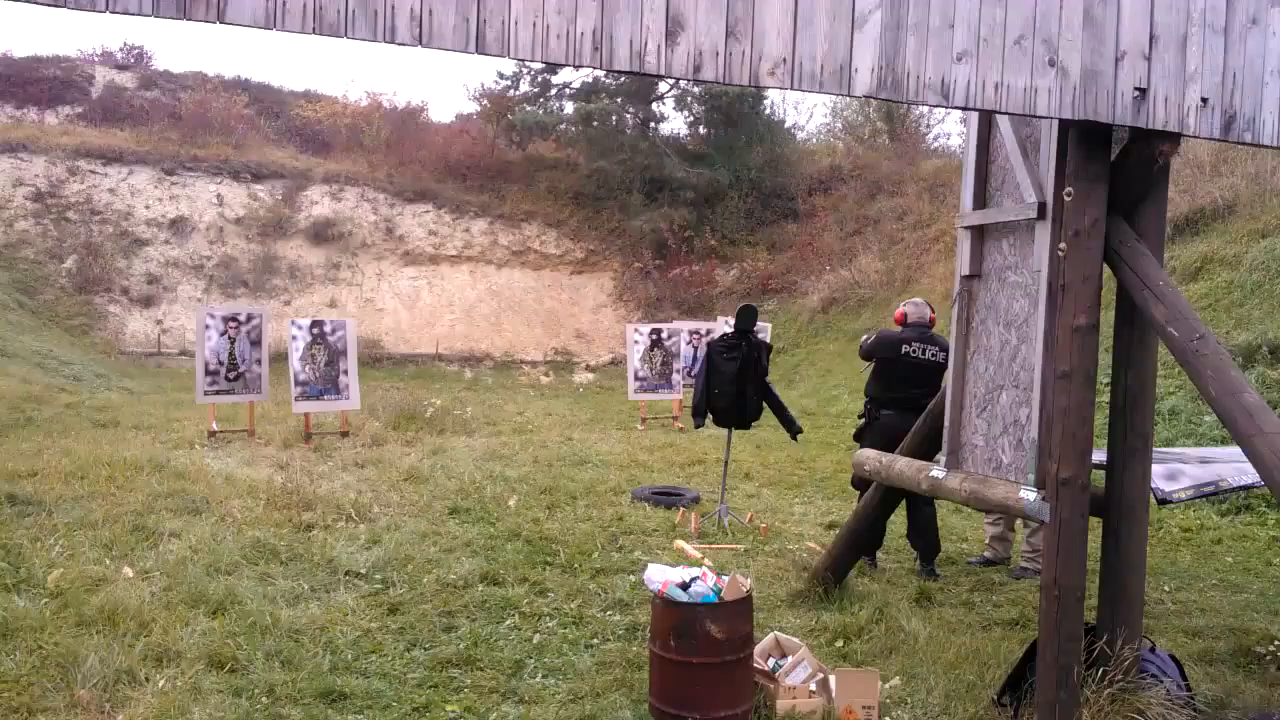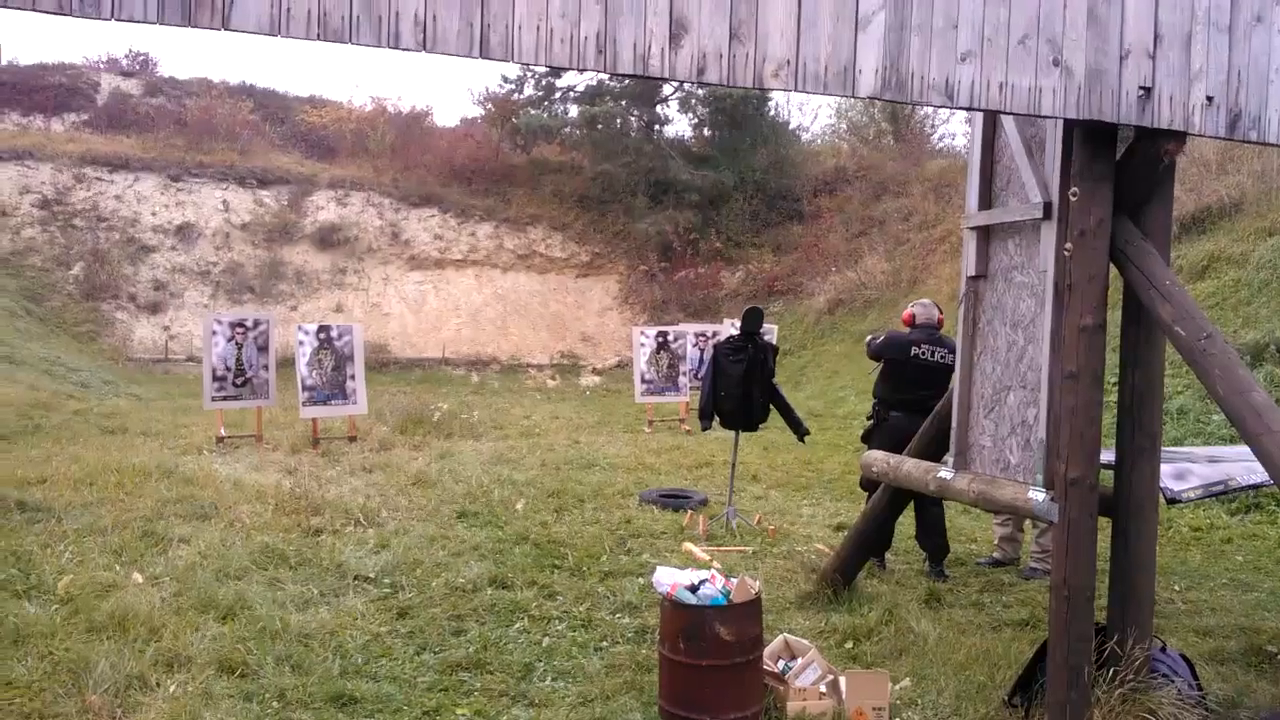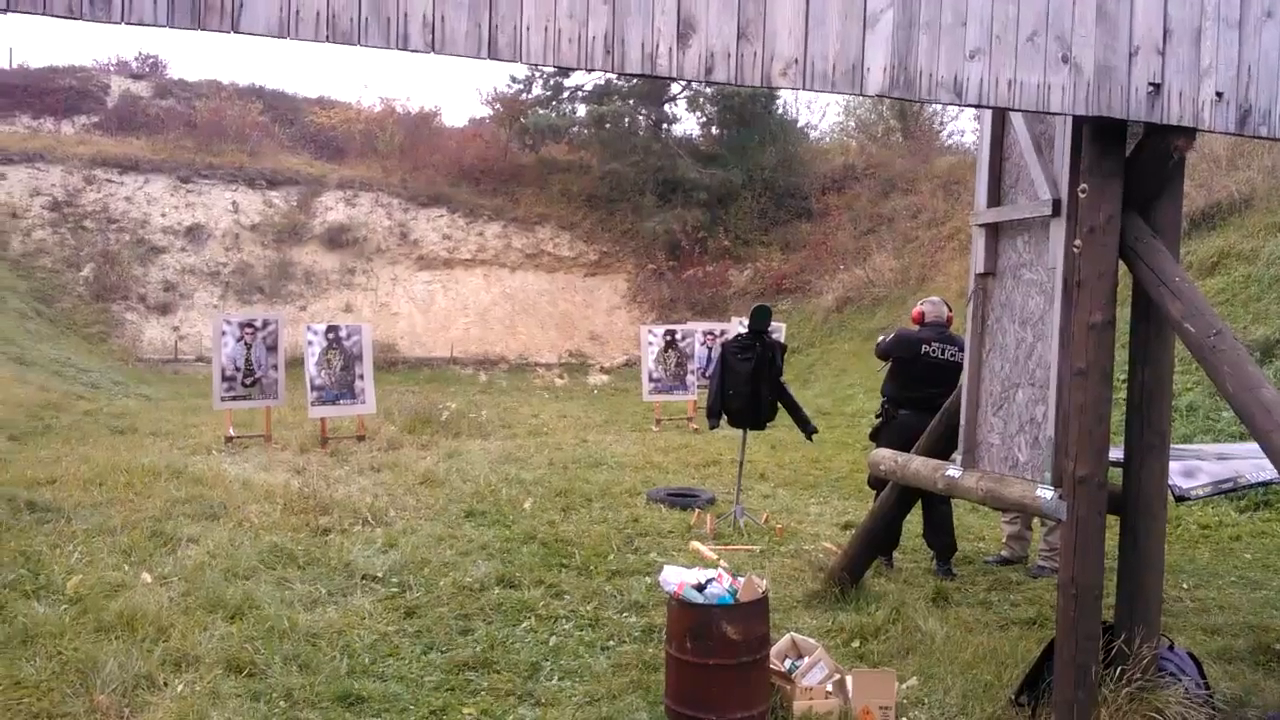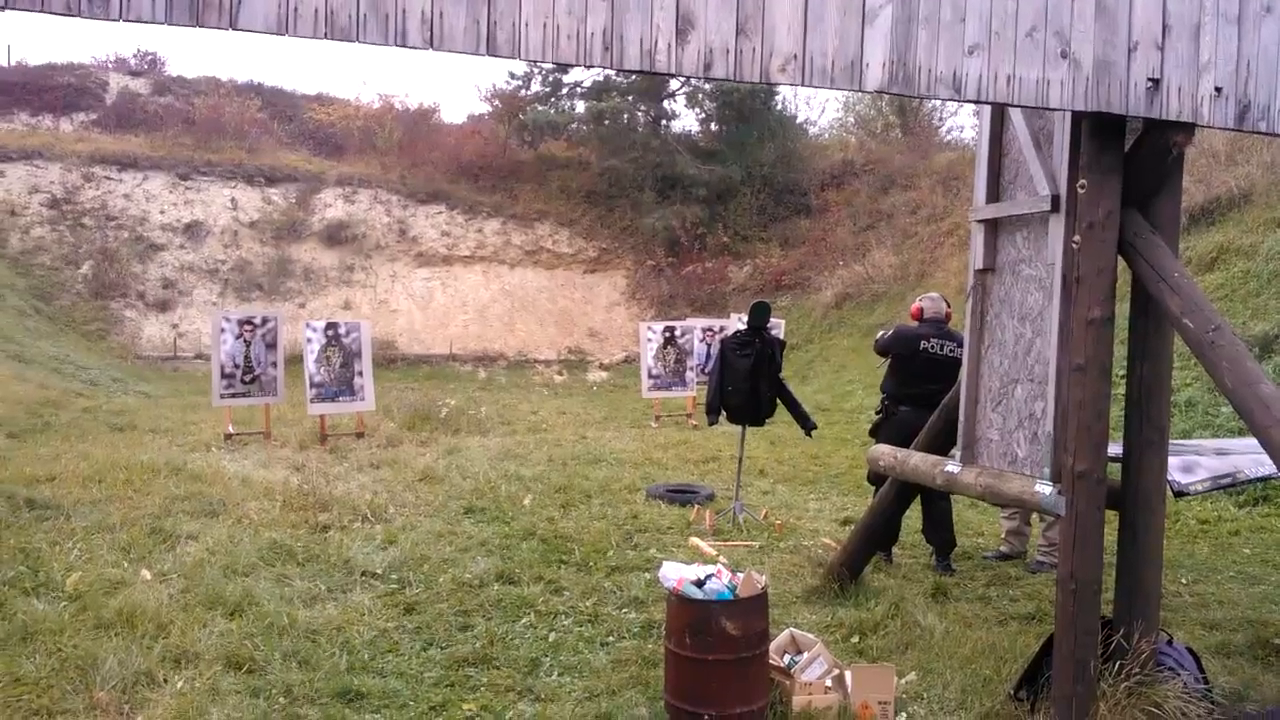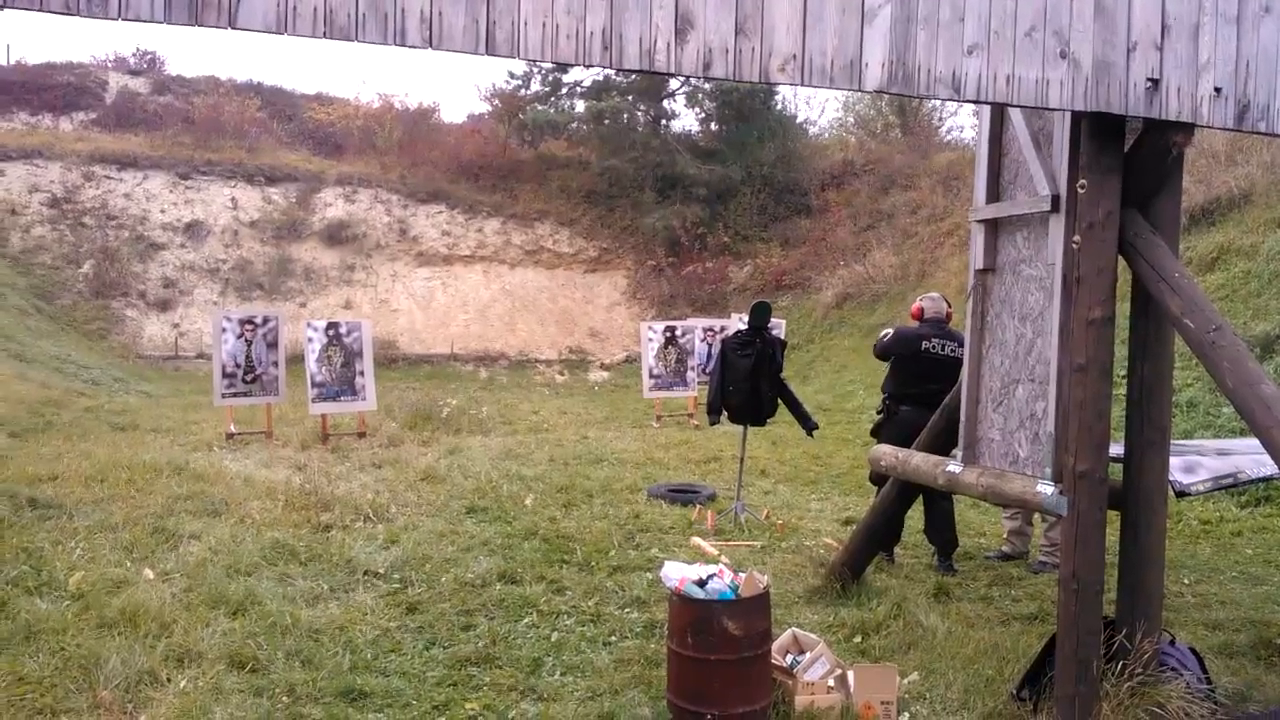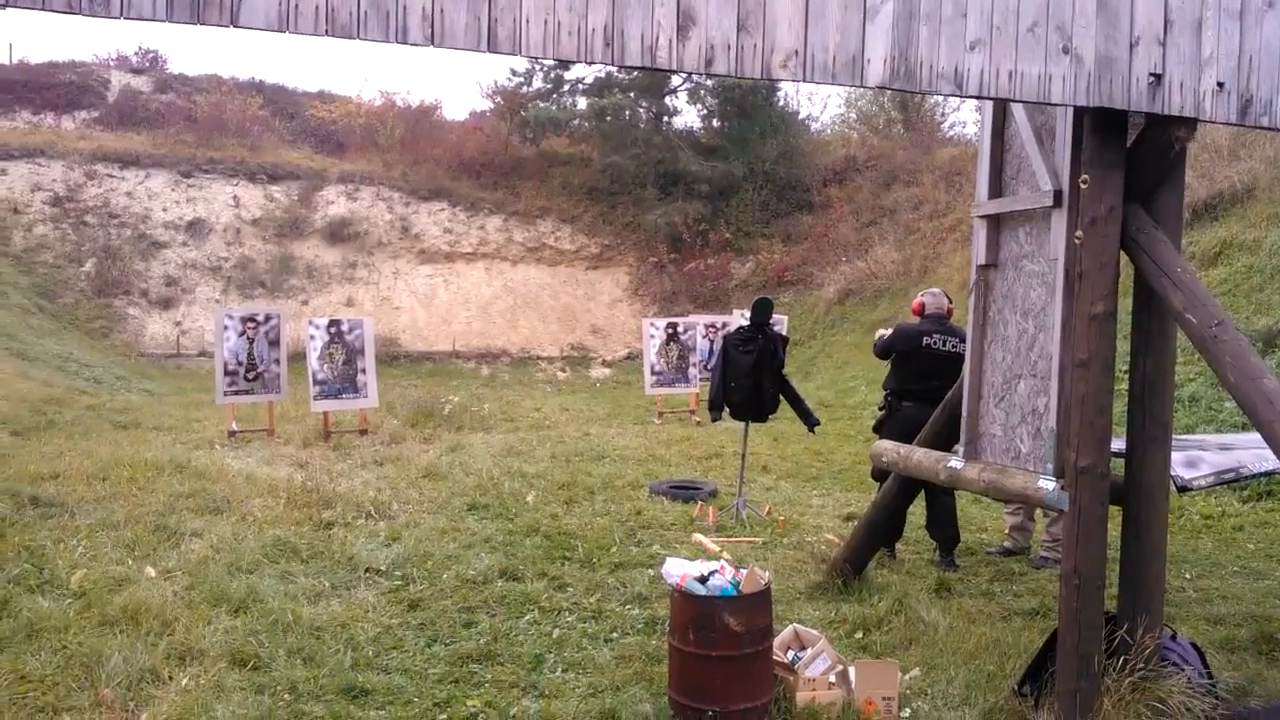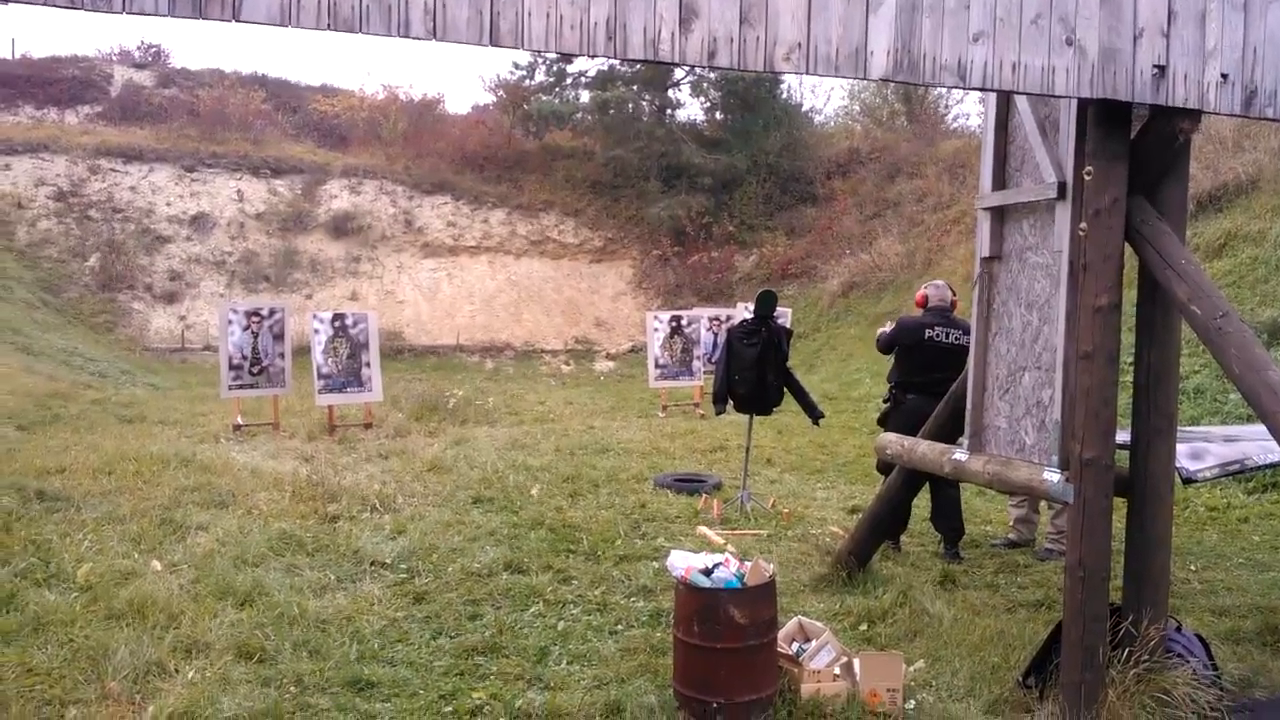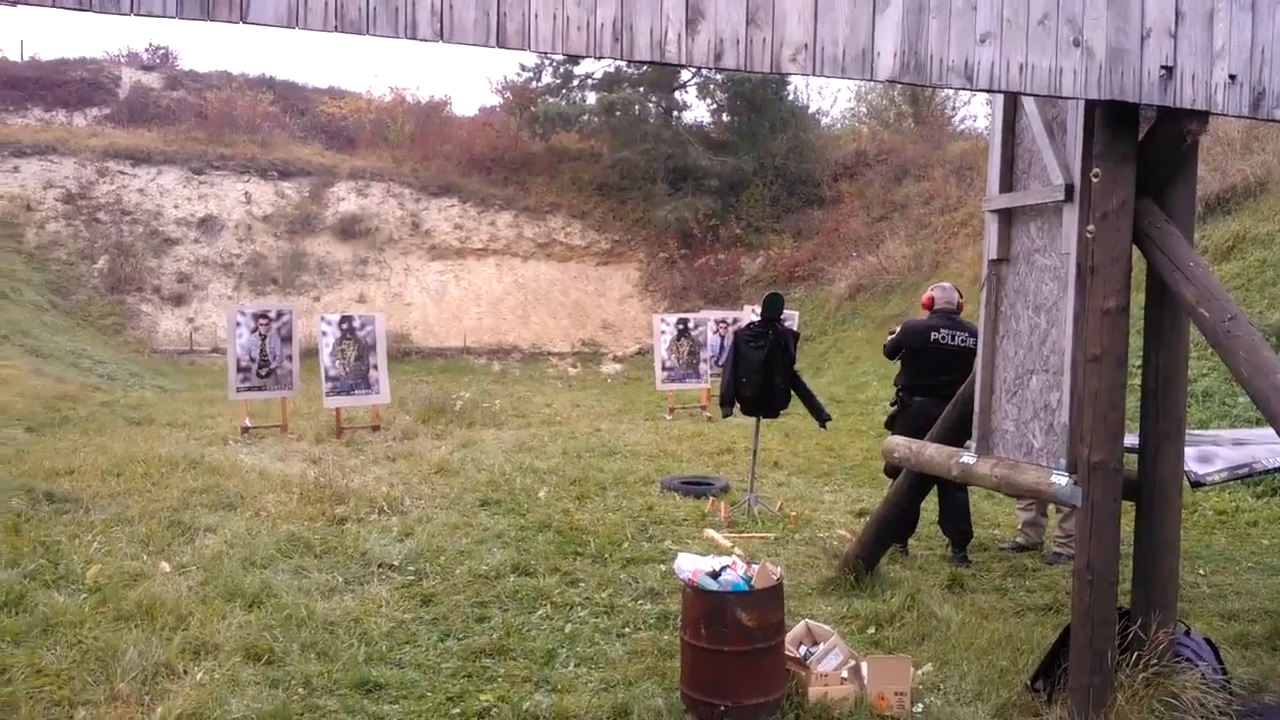
dt=0.1s
person 1, frame 1
left shoulder: (888, 340)
right shoulder: (943, 348)
left elbow: (865, 352)
right elbow: (937, 378)
left wrist: (867, 340)
left hip: (885, 422)
left knee: (873, 488)
right knee: (921, 493)
left ankle: (867, 553)
right ankle: (927, 560)
person 1, frame 2
left shoulder: (896, 341)
right shoulder: (950, 349)
left elbow: (873, 351)
right elbow: (941, 376)
left wrist: (873, 339)
left hip: (893, 424)
left knee: (881, 489)
right knee: (929, 494)
left ankle: (876, 554)
right ankle: (936, 561)
person 1, frame 3
left shoulder: (906, 339)
right shoulder: (960, 347)
left elbow: (881, 351)
right elbow: (952, 376)
left wrist: (884, 340)
left hip: (901, 422)
left knee: (889, 487)
right knee: (937, 492)
left ankle: (883, 552)
right ankle: (943, 560)
person 1, frame 4
left shoulder: (905, 335)
right shoulder: (959, 343)
left elbow: (881, 347)
right elbow: (948, 370)
left wrist: (883, 336)
left hip: (901, 419)
left knee: (888, 483)
right knee: (936, 488)
left ankle: (882, 548)
right ankle: (943, 555)
person 1, frame 5
left shoulder: (906, 336)
right shoulder: (960, 343)
left elbow: (880, 351)
right elbow: (951, 372)
left wrist: (884, 336)
left hip: (903, 418)
left knee: (891, 484)
right knee: (939, 488)
left ankle: (885, 548)
right ankle: (945, 556)
person 1, frame 6
left shoulder: (907, 332)
right shoulder: (961, 338)
left elbow: (881, 351)
right elbow: (952, 367)
left wrist: (882, 336)
left hip: (905, 415)
right knee: (941, 484)
left ankle: (886, 544)
right ankle: (946, 551)
person 1, frame 7
left shoulder: (910, 325)
right shoulder: (965, 331)
left elbow: (883, 346)
right elbow: (958, 362)
left wrist: (884, 332)
left hip: (909, 407)
right knee: (945, 476)
left ankle: (891, 537)
right ankle: (951, 543)
person 1, frame 8
left shoulder: (915, 328)
right shoulder: (972, 334)
left elbow: (890, 352)
right elbow: (964, 364)
left wrist: (893, 338)
left hip: (916, 410)
right knee: (953, 479)
left ankle: (899, 540)
right ankle: (959, 547)
